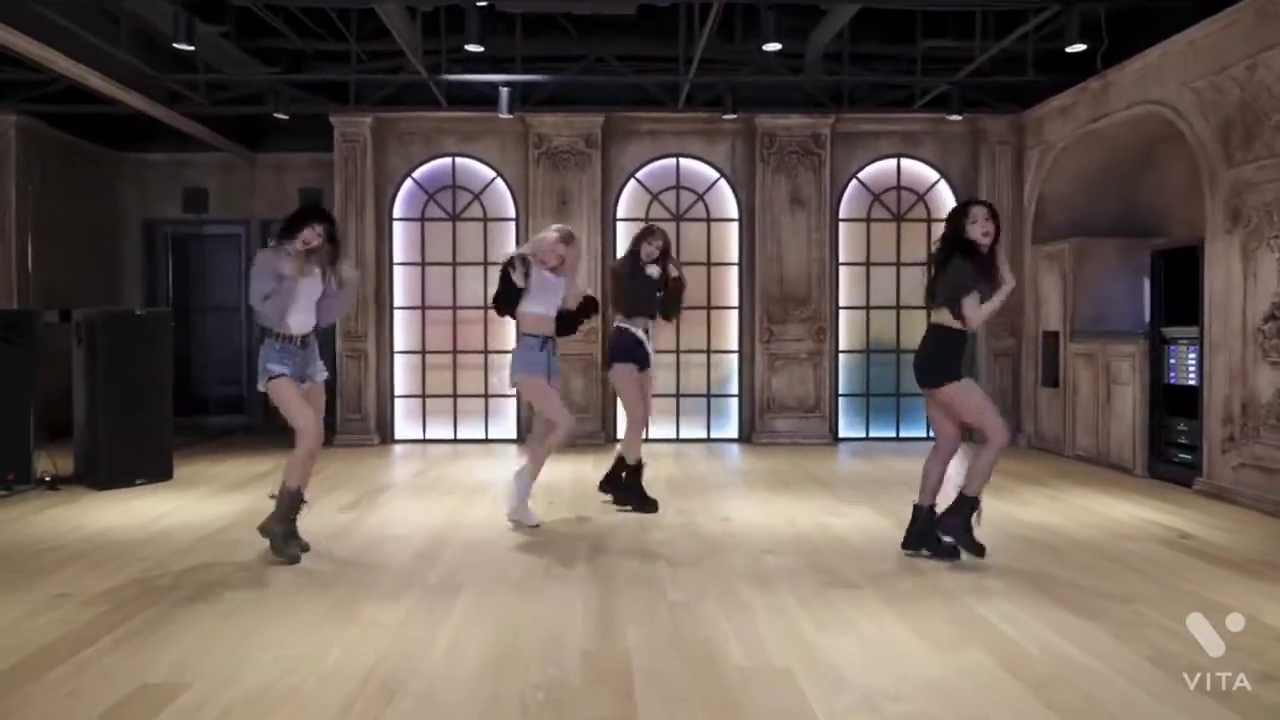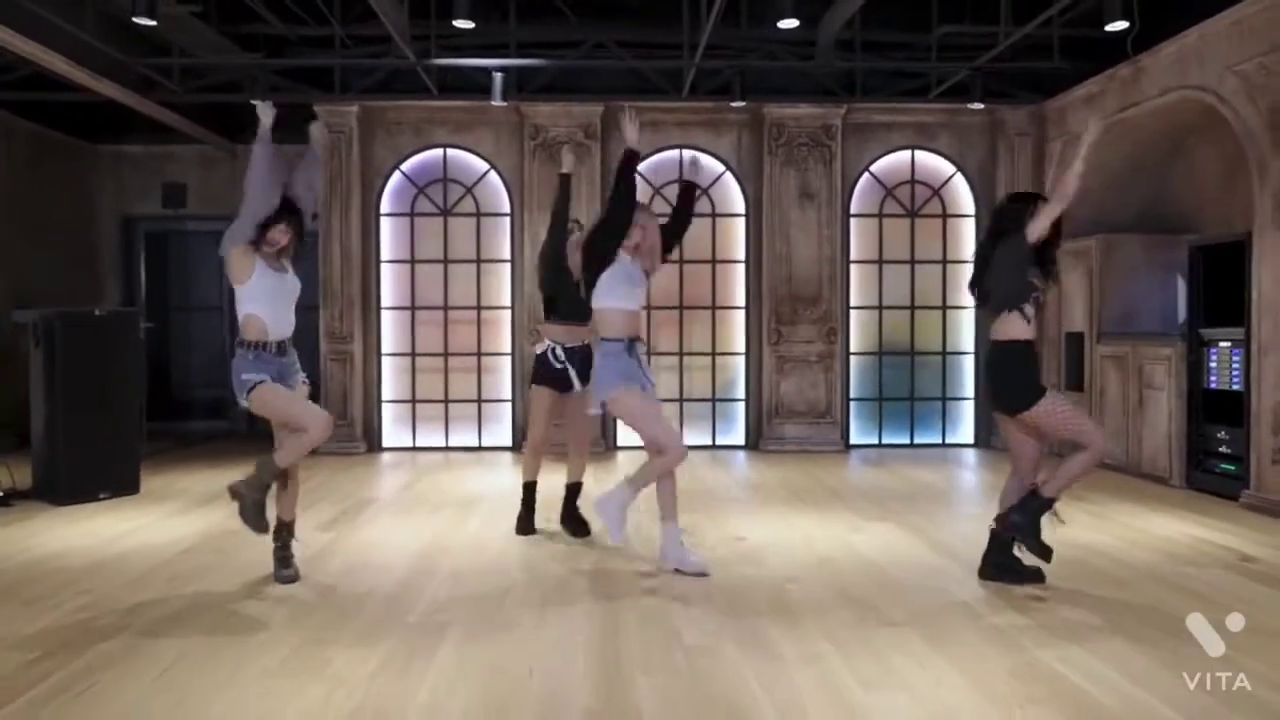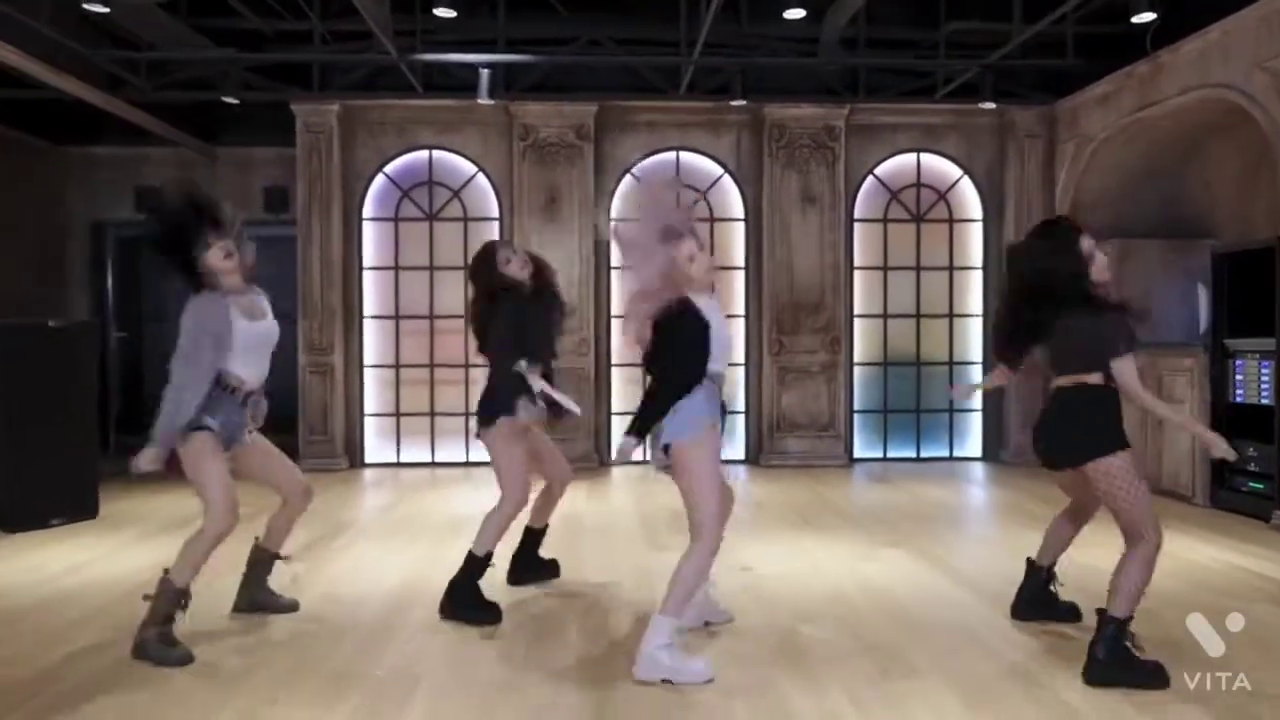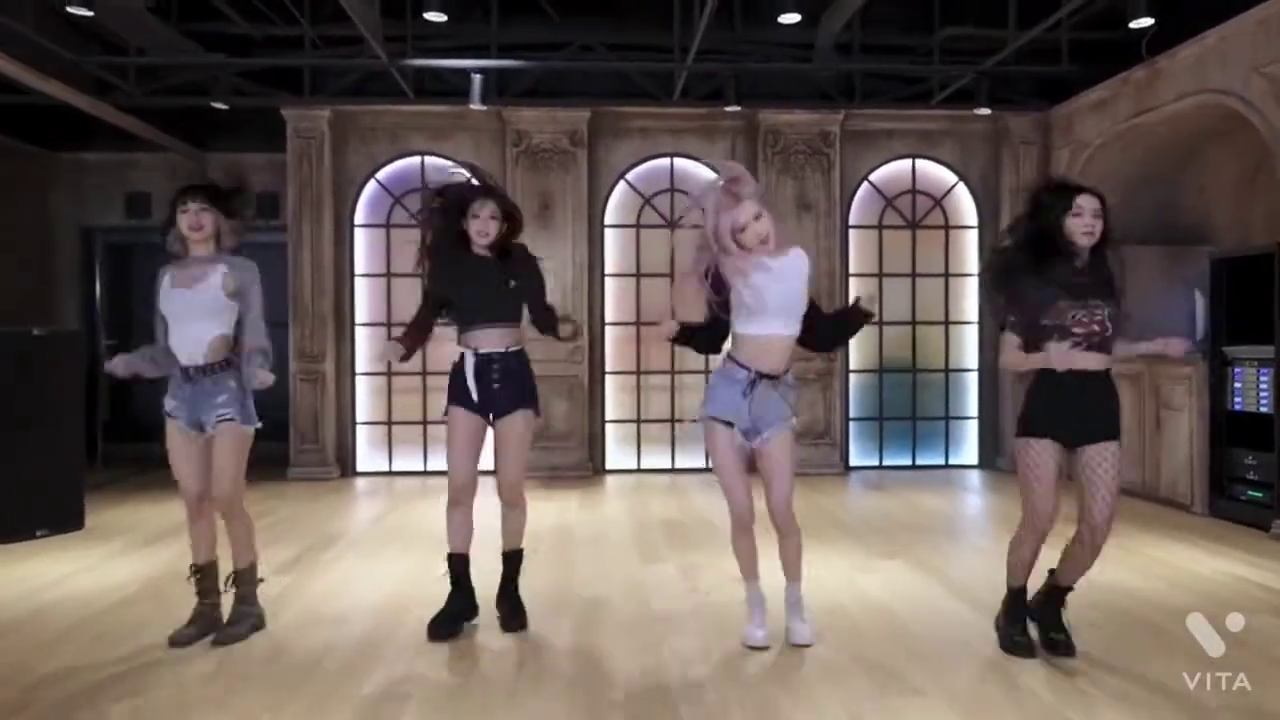
dt=0.5s
person 1, frame 1
left shoulder: (317, 268)
right shoulder: (268, 260)
left elbow: (326, 316)
right elbow: (269, 315)
left wrist: (347, 284)
right wrist: (284, 277)
left hip: (310, 357)
right hip: (278, 358)
left knee: (312, 442)
right knee: (311, 435)
left ankle: (286, 524)
right ankle: (277, 523)
person 1, frame 2
left shoulder: (283, 261)
right shoulder: (242, 256)
left elbow: (304, 198)
right elbow: (257, 196)
left wrist: (315, 146)
right wrist: (265, 130)
left hip: (288, 365)
right hip: (254, 368)
left knee: (296, 453)
right knee: (320, 425)
left ankle: (283, 551)
right ankle: (255, 483)
person 1, frame 3
left shoulder: (258, 300)
right shoulder: (206, 307)
right elbow: (191, 376)
left wrist: (252, 401)
right wrist: (160, 443)
left hip: (240, 415)
right hip: (202, 421)
left knee: (298, 492)
right knee: (221, 515)
left ankle: (253, 588)
right ankle: (154, 626)
person 1, frame 4
left shoulder: (239, 271)
right shoulder: (167, 277)
left elbow: (252, 333)
left wrist: (259, 370)
right wrist: (129, 362)
left hip: (224, 391)
right hip: (180, 392)
left knee: (226, 497)
right knee: (194, 501)
left ankle: (247, 604)
right ankle: (207, 606)
person 2, frame 1
left shoulder: (974, 264)
right shoulder: (964, 263)
left elbow: (972, 314)
right elbow: (974, 318)
left wrist: (1001, 276)
right wrist: (1006, 288)
left hip: (935, 360)
right hip: (941, 361)
left knee: (946, 443)
right knee: (997, 434)
left ankle: (922, 529)
right ankle: (961, 513)
person 2, frame 2
left shoulder: (1008, 259)
right shoulder: (1013, 248)
right elbow: (1059, 202)
right wrist: (1083, 149)
left hip: (1003, 366)
right hip: (1014, 368)
left knee: (1028, 461)
right knee: (1094, 442)
left ankle: (998, 555)
right ankle: (1028, 513)
person 2, frame 3
left shoulder: (1046, 313)
right shoulder: (1103, 316)
left elbow: (1007, 367)
right elbow: (1137, 392)
left wrist: (980, 384)
right wrist: (1200, 431)
left hip: (1053, 426)
right hip: (1093, 425)
left knee: (1083, 504)
right knee: (1145, 534)
left ankle: (1034, 591)
right ankle: (1108, 650)
person 2, frame 4
left shoulder: (1103, 280)
right shoulder: (1030, 281)
right elbow: (1008, 357)
left wrist: (1152, 346)
right wrist: (1048, 359)
left hip: (1099, 406)
right hip: (1047, 405)
left knee: (1097, 525)
right knee: (1038, 521)
left ankle: (1050, 604)
right ankle: (1015, 608)
person 3, frame 1
left shoulder: (559, 281)
right shoulder: (520, 265)
left elbow: (563, 326)
right elbow: (502, 305)
left wrist: (586, 305)
right wrist: (517, 281)
left hip: (549, 356)
right hip: (528, 357)
left knee: (546, 434)
right knee: (564, 423)
left ankle: (519, 500)
right ankle: (525, 477)
person 3, frame 2
left shoulder: (636, 266)
right shoulder: (604, 258)
left elbow: (672, 233)
right elbow: (621, 205)
left wrist: (688, 184)
right wrist: (631, 151)
left hip: (632, 362)
right hip: (612, 367)
left knee: (668, 449)
right knee: (673, 449)
left ankle: (671, 548)
right ankle: (617, 500)
person 3, frame 3
left shoulder: (689, 309)
right shoulder: (685, 313)
right elbow: (670, 380)
right wrist: (636, 433)
left hip: (693, 421)
right hip: (692, 421)
left knee: (722, 504)
right knee: (708, 533)
left ankle: (696, 599)
right ankle: (656, 648)
person 3, frame 4
left shoulder: (797, 264)
right shoulder: (728, 274)
left elbow: (817, 332)
right elbow: (710, 336)
left wrist: (854, 315)
right wrist: (678, 331)
left hip: (774, 398)
right hip: (730, 394)
left knee: (783, 513)
right knee: (742, 513)
left ankle: (794, 605)
right ankle: (755, 603)
person 4, frame 1
left shoulder: (655, 280)
right shoulder: (625, 269)
left elbow: (669, 312)
right elbow: (630, 303)
left wrist: (676, 282)
right wrist: (651, 278)
left hip: (641, 348)
right hip: (623, 346)
left knee: (640, 417)
right knee: (637, 416)
left ankle: (616, 479)
right ankle: (632, 486)
person 4, frame 2
right shoulder: (552, 271)
right elbow: (556, 227)
right wrist: (565, 175)
left hip: (581, 359)
right hip: (551, 357)
left knee: (581, 438)
right knee: (537, 440)
left ankle: (570, 507)
right ankle: (527, 507)
person 4, frame 3
left shoulder: (541, 298)
right shoulder: (509, 304)
right elbow: (504, 359)
right wrist: (522, 400)
left hip: (521, 404)
right hip: (505, 404)
left knee: (560, 475)
right knee: (515, 495)
left ankle: (526, 558)
right ankle: (461, 590)
person 4, frame 4
left shoulder: (520, 262)
right shoulder: (449, 264)
left elbow: (541, 314)
right elbow: (427, 317)
left wrist: (561, 327)
right wrist: (404, 345)
left hip: (513, 374)
right hip: (469, 377)
left knee: (511, 487)
right knee: (459, 485)
left ankle: (509, 588)
right ankle: (461, 594)
